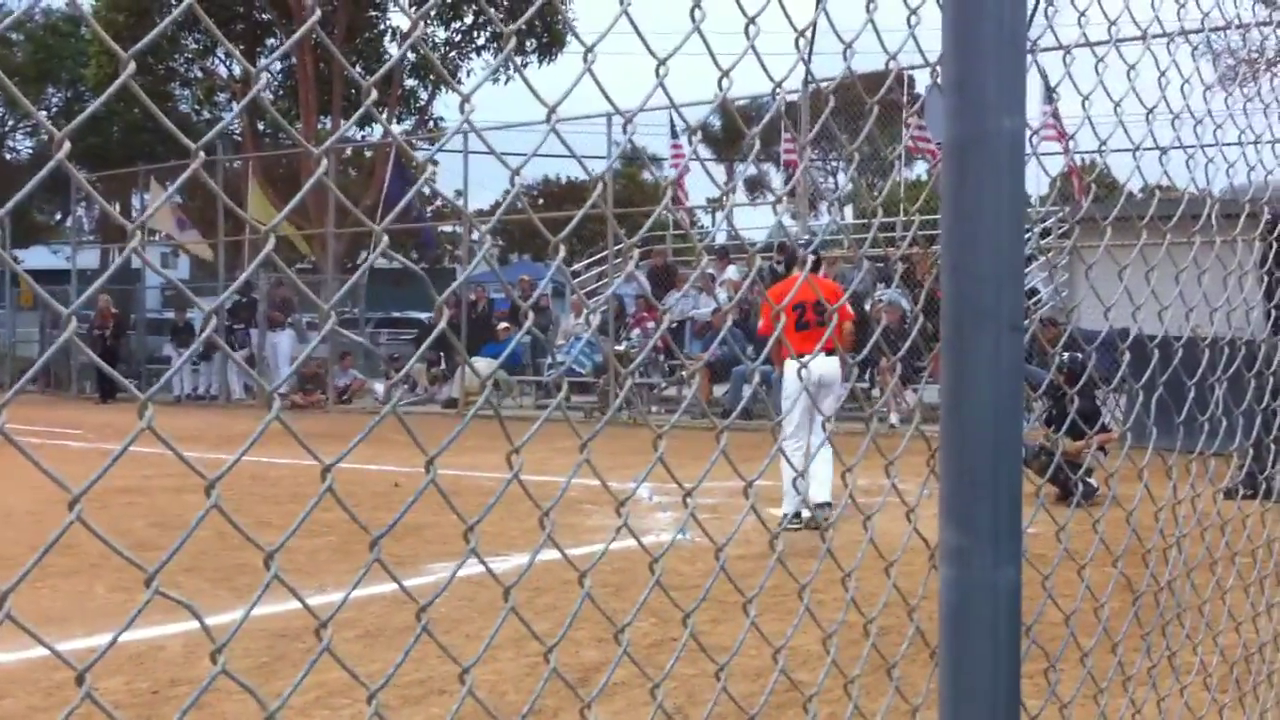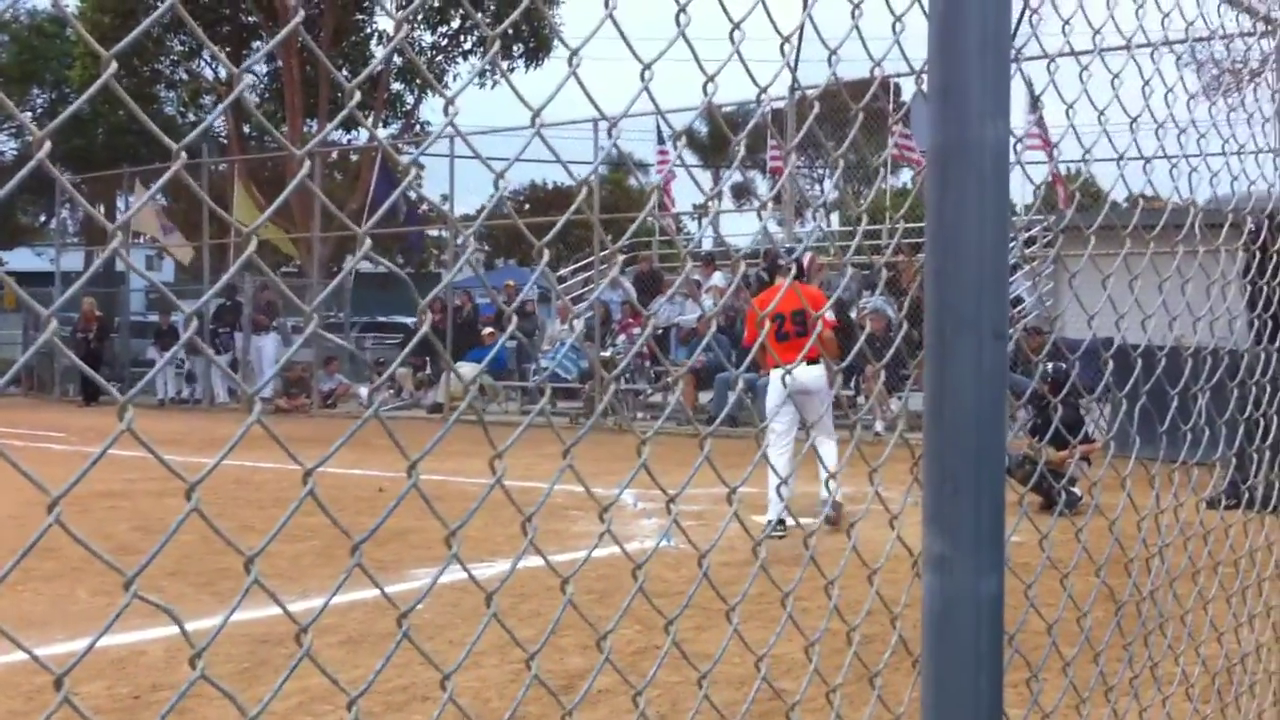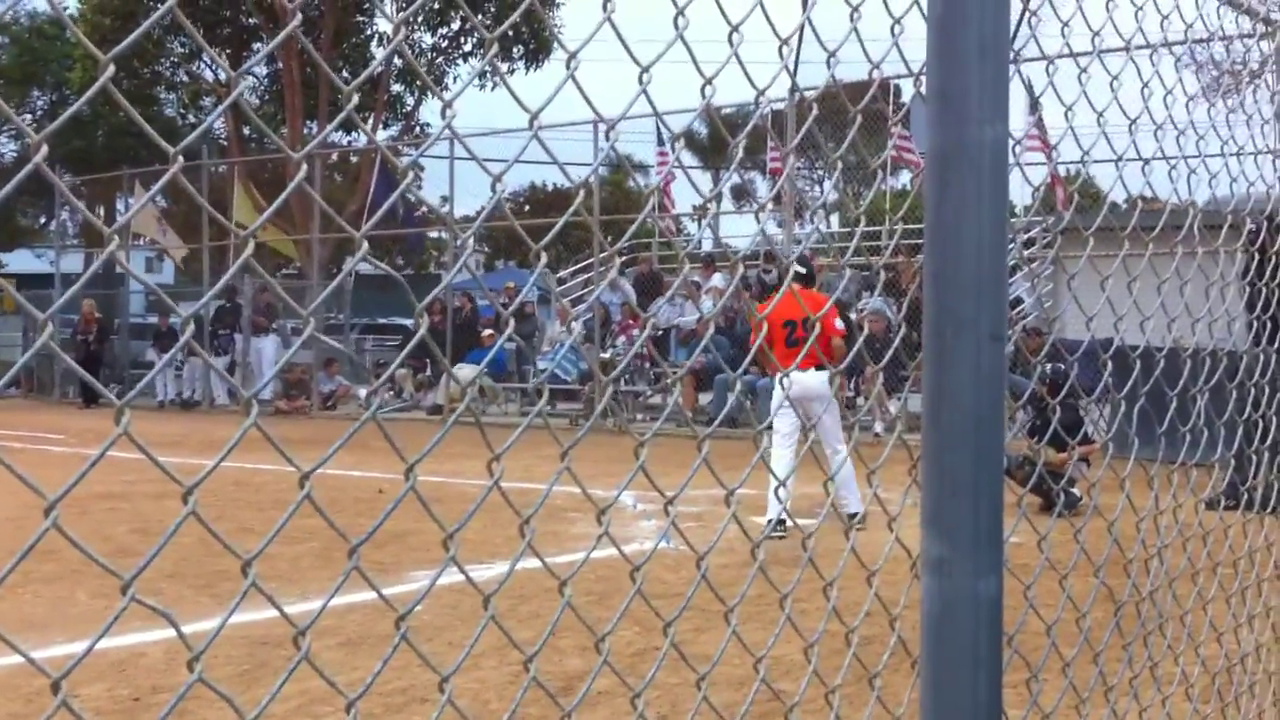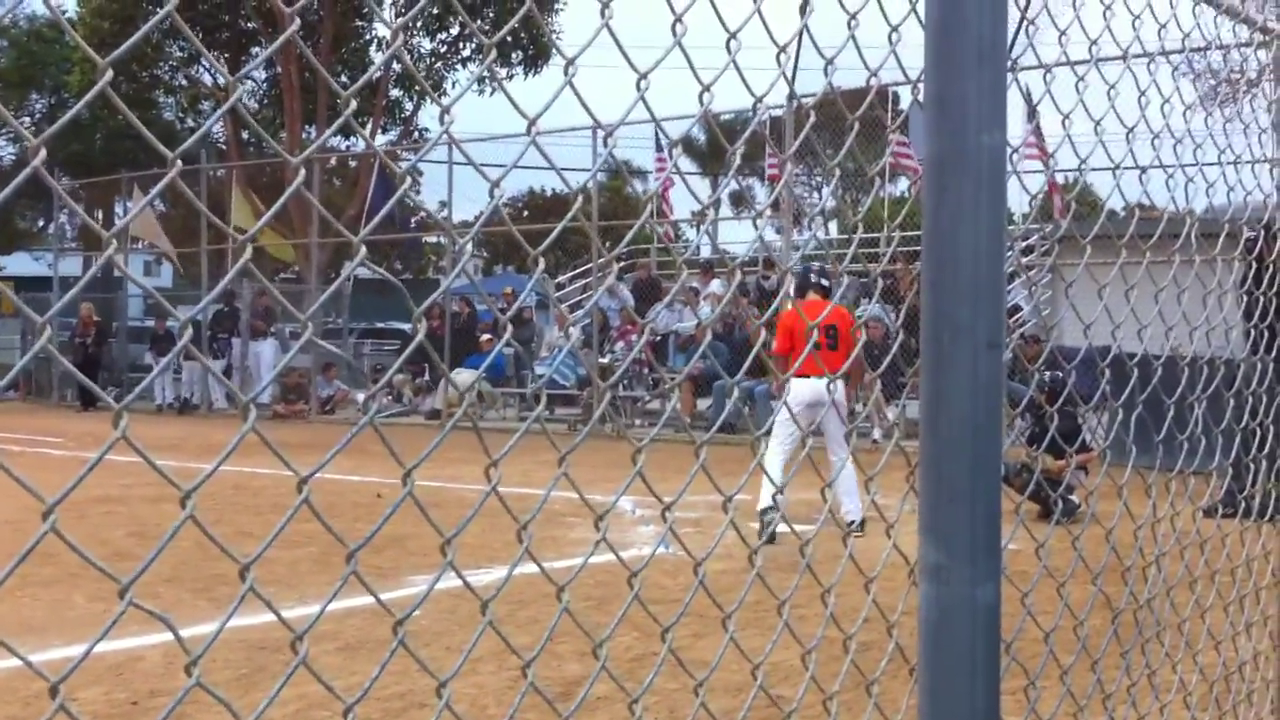
dt=0.2s
person 1, frame 1
left shoulder: (776, 292)
right shoulder: (832, 288)
left elbow: (771, 337)
right elbow: (847, 329)
left wrist: (780, 364)
right wrist: (841, 360)
left hip: (797, 367)
right hip: (830, 364)
left knee: (793, 440)
right knee: (821, 437)
left ankle: (792, 512)
right ankle: (821, 503)
person 1, frame 2
left shoulder: (760, 303)
right shoulder: (814, 295)
left elbow: (756, 349)
right elbow: (828, 336)
right wrist: (832, 367)
left hip: (781, 377)
right hip: (814, 372)
left knee: (779, 447)
right knee: (824, 436)
left ankle: (776, 518)
right ankle: (832, 498)
person 1, frame 3
left shoulder: (768, 308)
right shoulder: (823, 302)
left elbow: (762, 352)
right elbow: (838, 345)
left hip: (787, 381)
right hip: (819, 379)
left knee: (782, 449)
right knee: (836, 447)
left ankle: (777, 519)
right ankle: (853, 510)
person 1, frame 4
left shoulder: (789, 315)
right shoulder: (843, 314)
left elbow: (779, 359)
right elbow: (856, 357)
left wrist: (779, 385)
right wrist: (851, 388)
left hip: (800, 387)
right hip: (833, 387)
left knee: (776, 450)
right knee: (840, 455)
left ankle: (769, 508)
right ankle: (854, 519)
